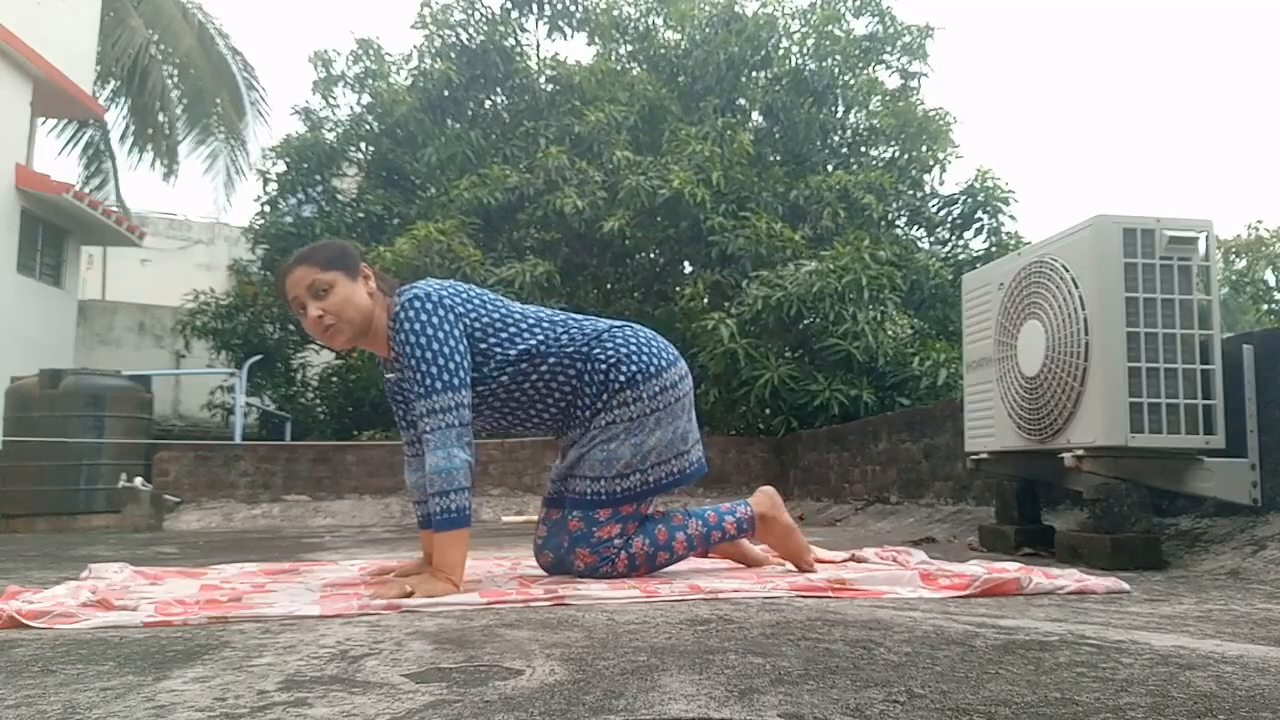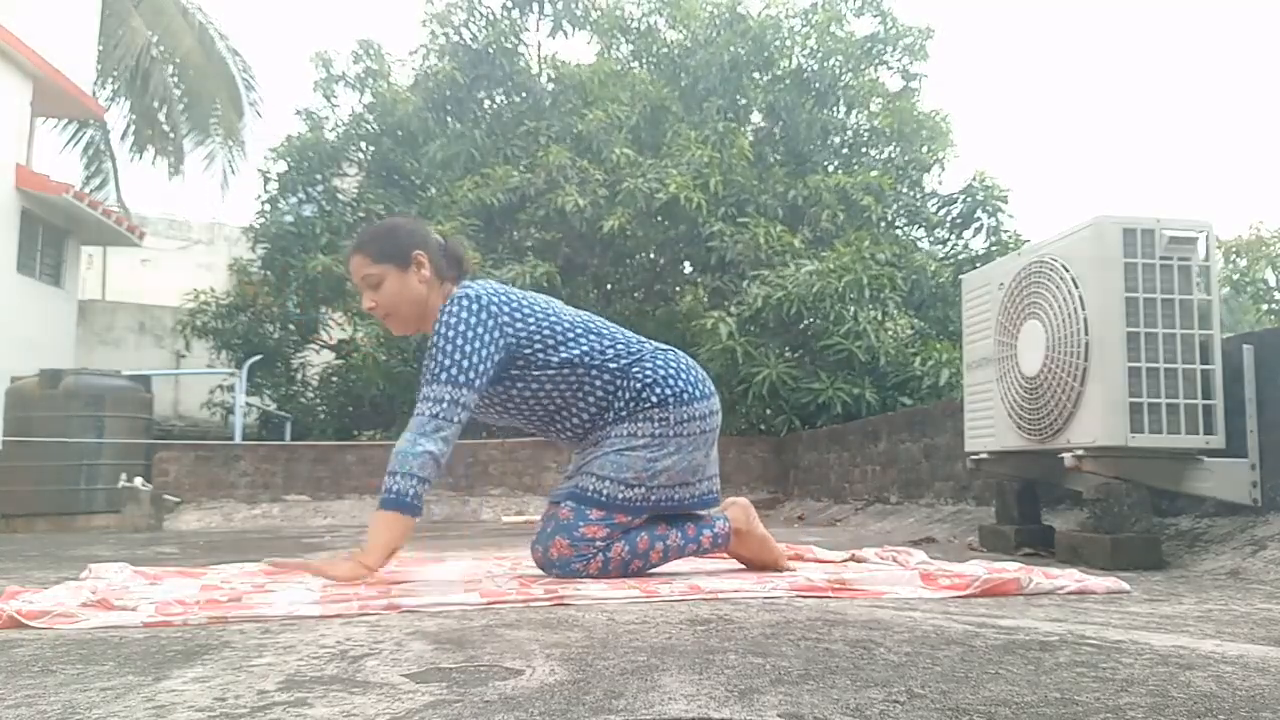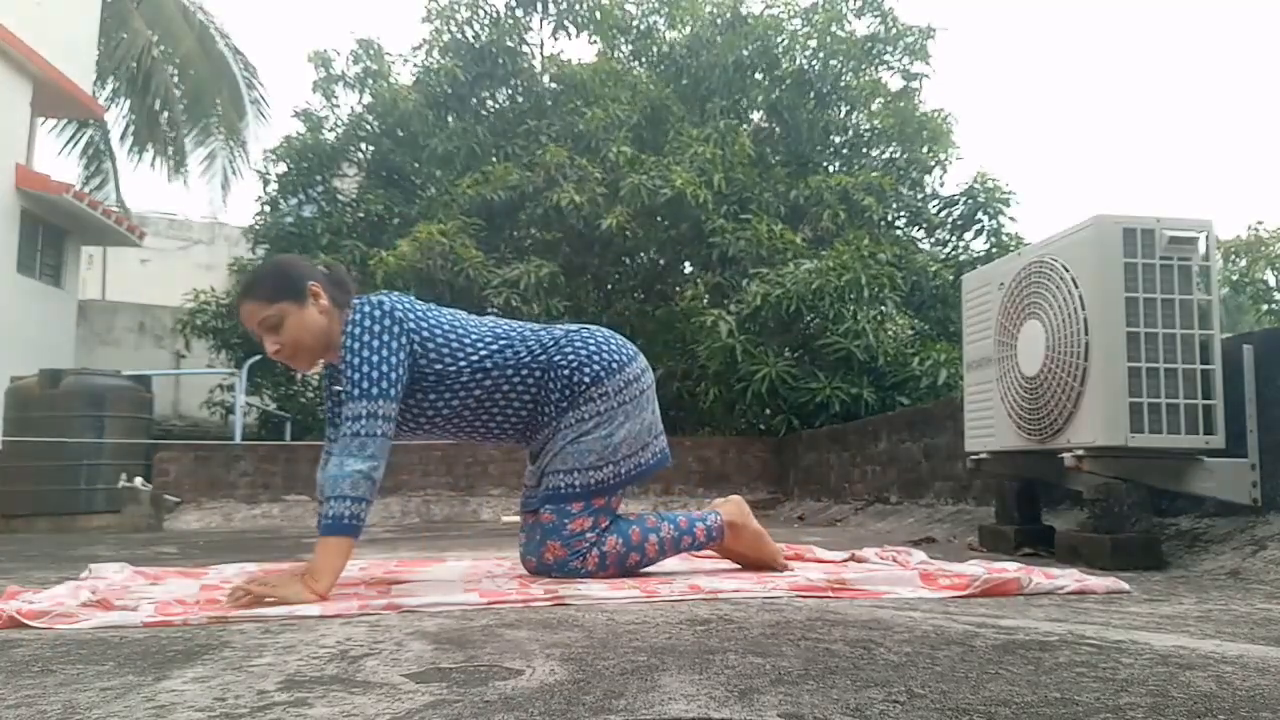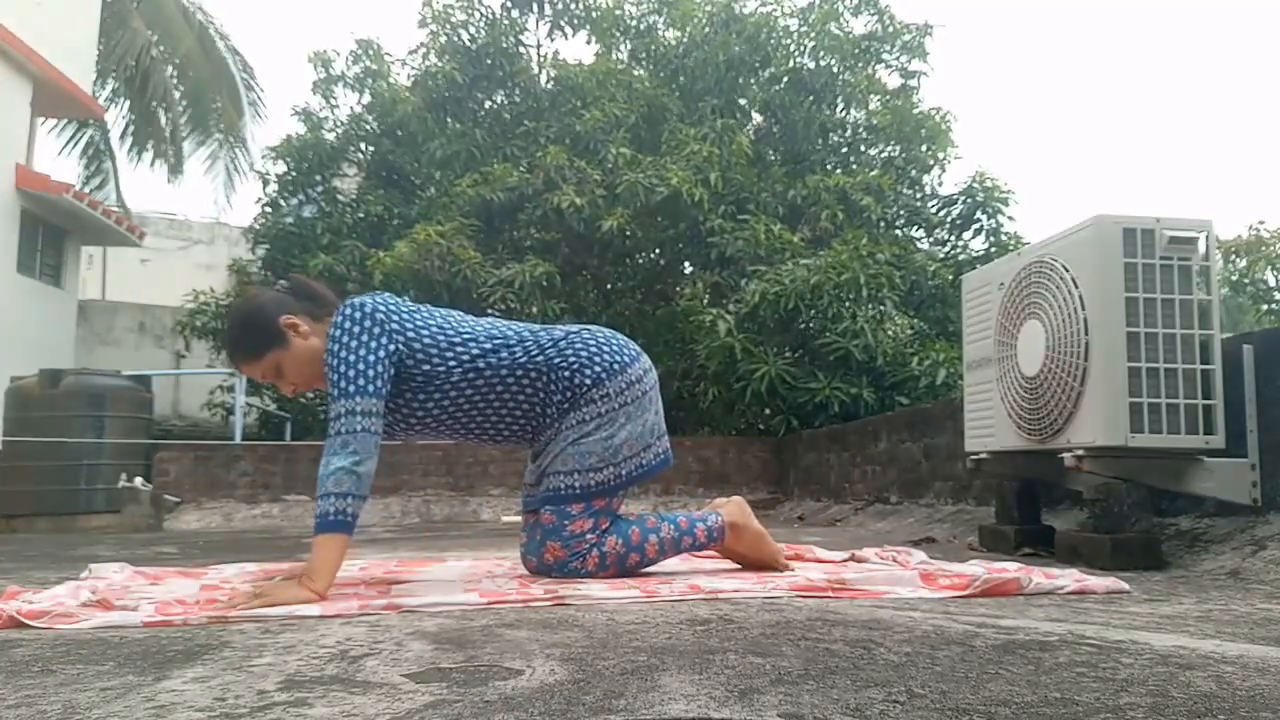
dt=1s
person 1, frame 1
left shoulder: (420, 309)
right shoulder: (393, 361)
left elbow: (447, 439)
right elbow: (421, 452)
left wrist: (446, 574)
right wrist: (431, 558)
left hip: (635, 379)
right hip: (601, 402)
left knee: (592, 555)
right knee: (554, 551)
left ankle: (753, 516)
right ankle: (711, 530)
person 1, frame 2
left shoulder: (468, 309)
right shoulder: (452, 339)
left elbow: (434, 431)
right elbow: (429, 432)
left wrist: (367, 558)
right wrist: (373, 550)
left hip: (665, 407)
right hip: (630, 422)
left knee: (565, 554)
right knee: (556, 552)
left ankle: (728, 528)
right ankle: (719, 519)
person 1, frame 3
left shoulder: (371, 320)
right shoulder: (341, 372)
left elbow: (363, 452)
right elbow: (338, 462)
left wrist: (315, 582)
right wrist: (314, 568)
left hip: (599, 379)
right hip: (566, 408)
left knee: (559, 555)
right knee: (543, 552)
left ankle: (721, 525)
right ankle: (711, 522)
person 1, frame 4
left shoulder: (358, 321)
right shoulder: (354, 361)
left elbow: (351, 450)
right elbow: (348, 453)
left wrist: (314, 582)
right wrist: (314, 565)
left hip: (601, 378)
right hip: (575, 400)
left knee: (561, 554)
right knee: (542, 553)
left ankle: (723, 524)
right ankle: (711, 520)
